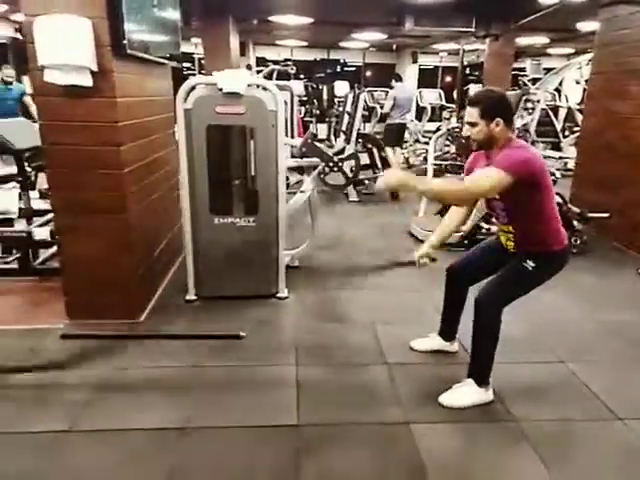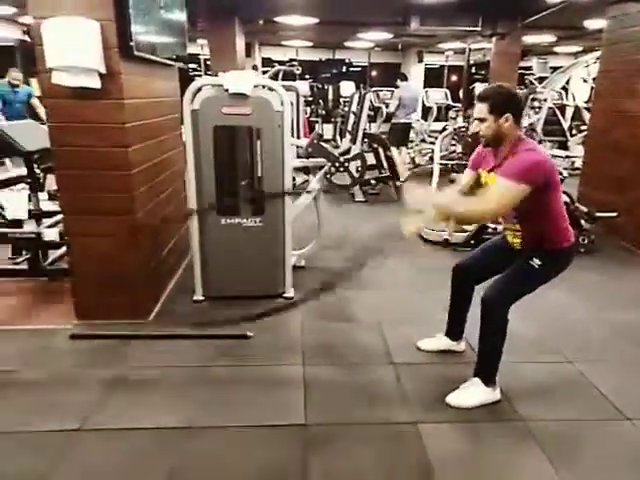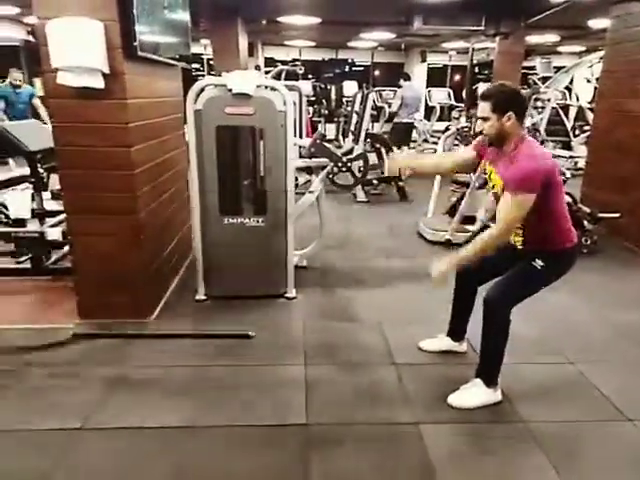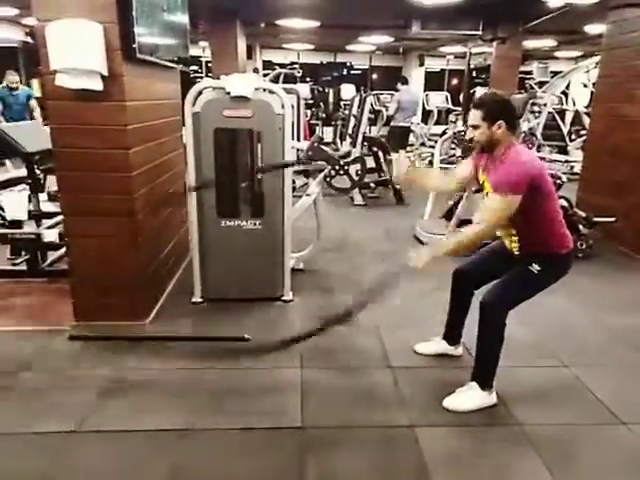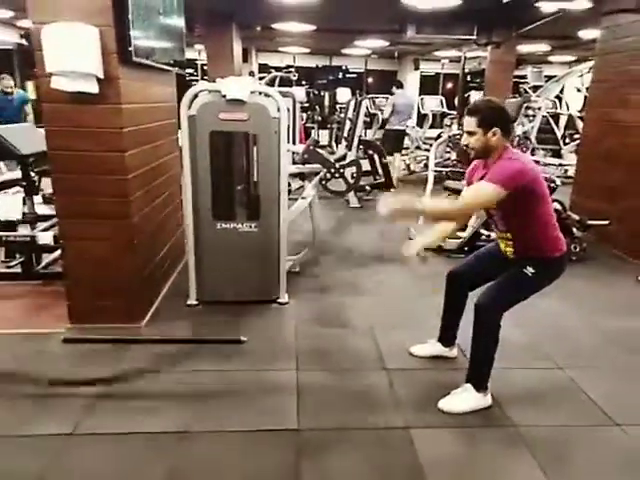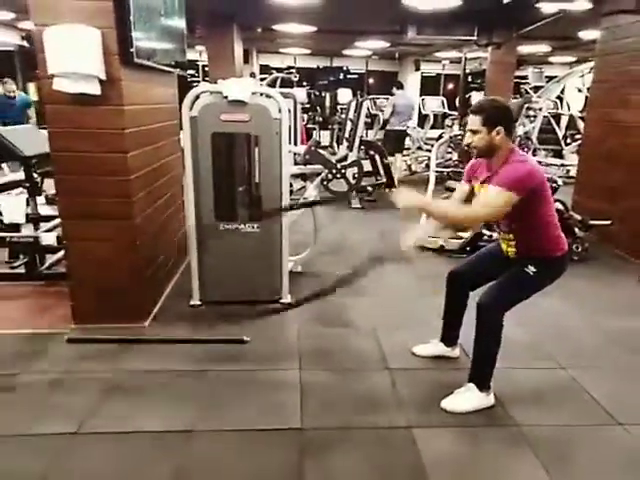
dt=0.1s
person 1, frame 1
left shoulder: (519, 159)
right shoulder: (480, 155)
left elbow: (464, 193)
right elbow: (461, 205)
left wrist: (406, 180)
right wrist: (432, 244)
left hip: (544, 251)
right hip: (510, 240)
left knee: (487, 301)
right knee: (457, 273)
left ankle: (479, 385)
right ankle: (447, 338)
person 1, frame 2
left shoulder: (528, 161)
right shoulder: (487, 151)
left elbow: (486, 211)
right elbow: (458, 193)
left wrist: (433, 200)
left hip: (552, 249)
right hip: (516, 237)
left knee: (496, 299)
right knee: (465, 272)
left ankle: (486, 385)
right ankle: (453, 337)
person 1, frame 3
left shoulder: (530, 166)
right shoulder: (490, 146)
left elbow: (501, 230)
right elbow: (449, 163)
left wrist: (453, 261)
right wrist: (410, 161)
left hip: (553, 250)
right hip: (520, 239)
left knee: (497, 300)
right knee: (467, 274)
left ankle: (487, 386)
right ankle: (455, 338)
person 1, frame 4
left shoulder: (518, 168)
right shoulder: (485, 154)
left elbow: (485, 228)
right elbow: (451, 183)
left wrist: (433, 252)
right wrist: (415, 174)
left hip: (550, 254)
right hip: (517, 243)
left knee: (493, 302)
right knee: (464, 276)
left ankle: (483, 389)
right ankle: (451, 342)
person 1, frame 5
left shoulder: (514, 169)
right shoulder: (480, 164)
left elbow: (461, 210)
right elbow: (457, 213)
left wrist: (405, 205)
right wrist: (423, 241)
left hip: (543, 258)
right hip: (510, 246)
left knee: (487, 305)
right knee: (457, 278)
left ankle: (477, 391)
right ankle: (446, 344)
person 1, frame 6
left shoulder: (520, 171)
right shoulder: (481, 162)
left elbow: (473, 217)
right elbow: (457, 202)
left wrist: (419, 202)
left hip: (545, 257)
right hip: (511, 245)
left knee: (490, 305)
right knee: (459, 277)
left ankle: (480, 389)
right ankle: (448, 343)
